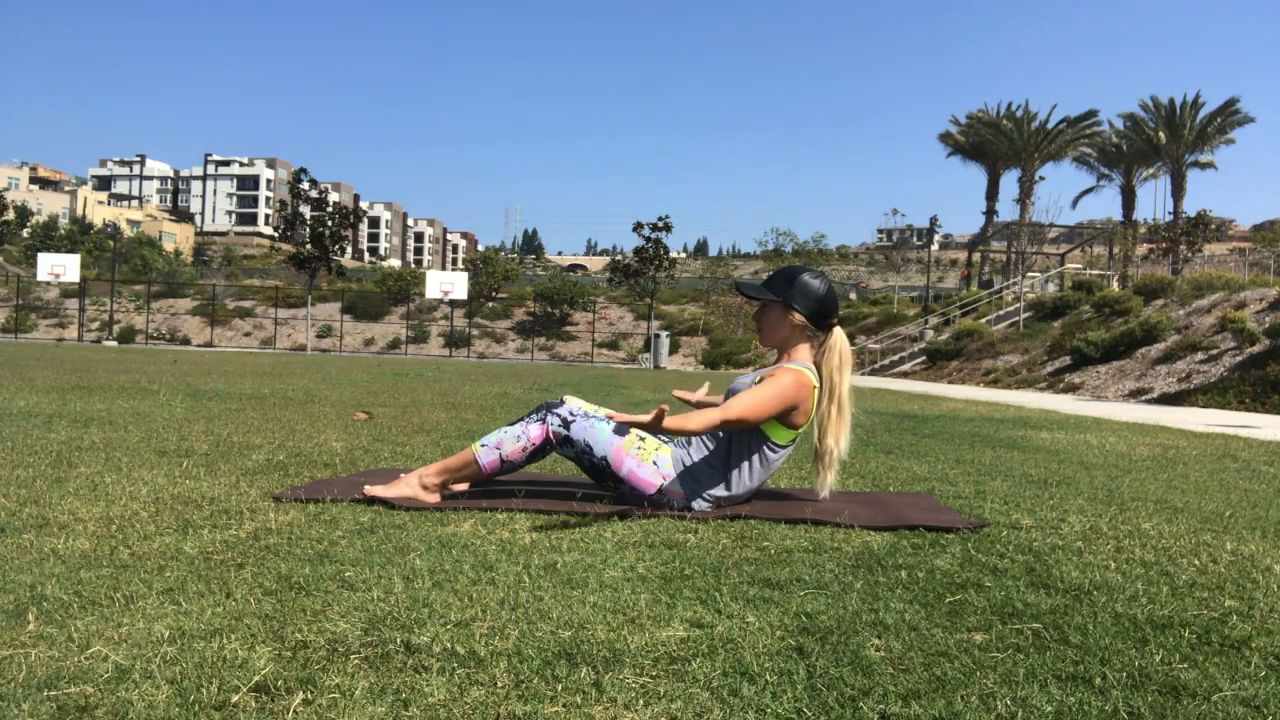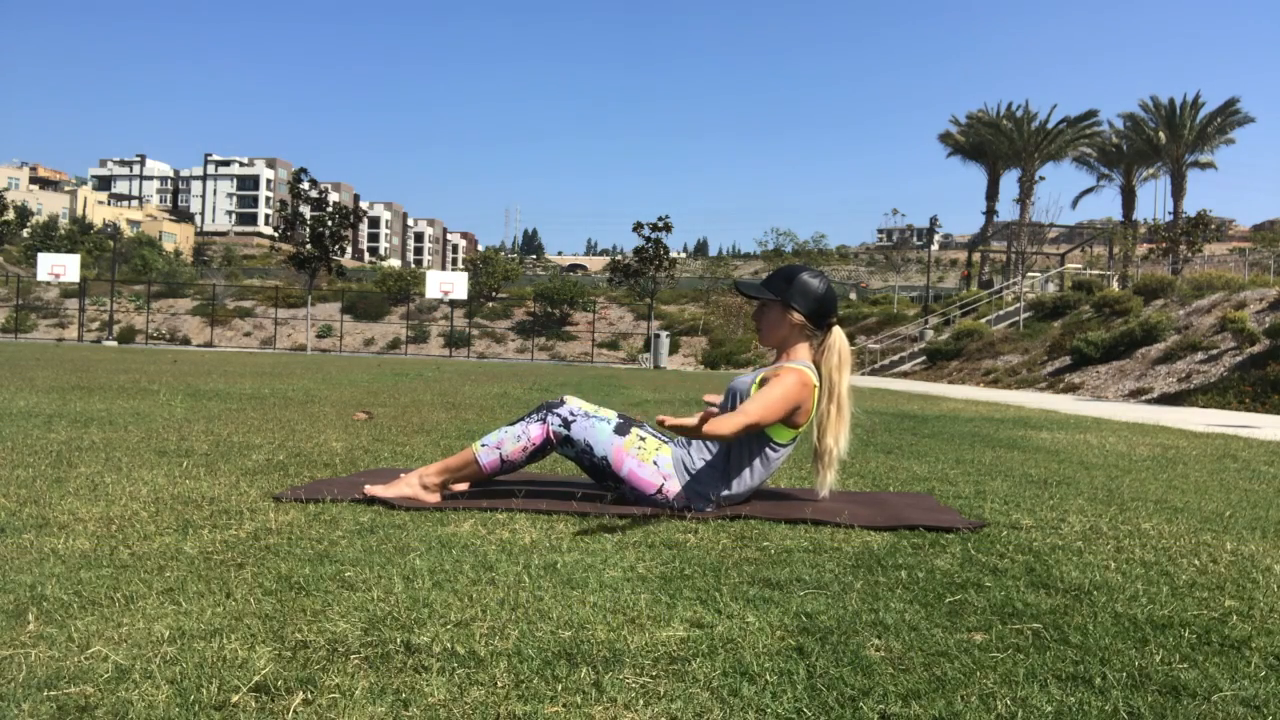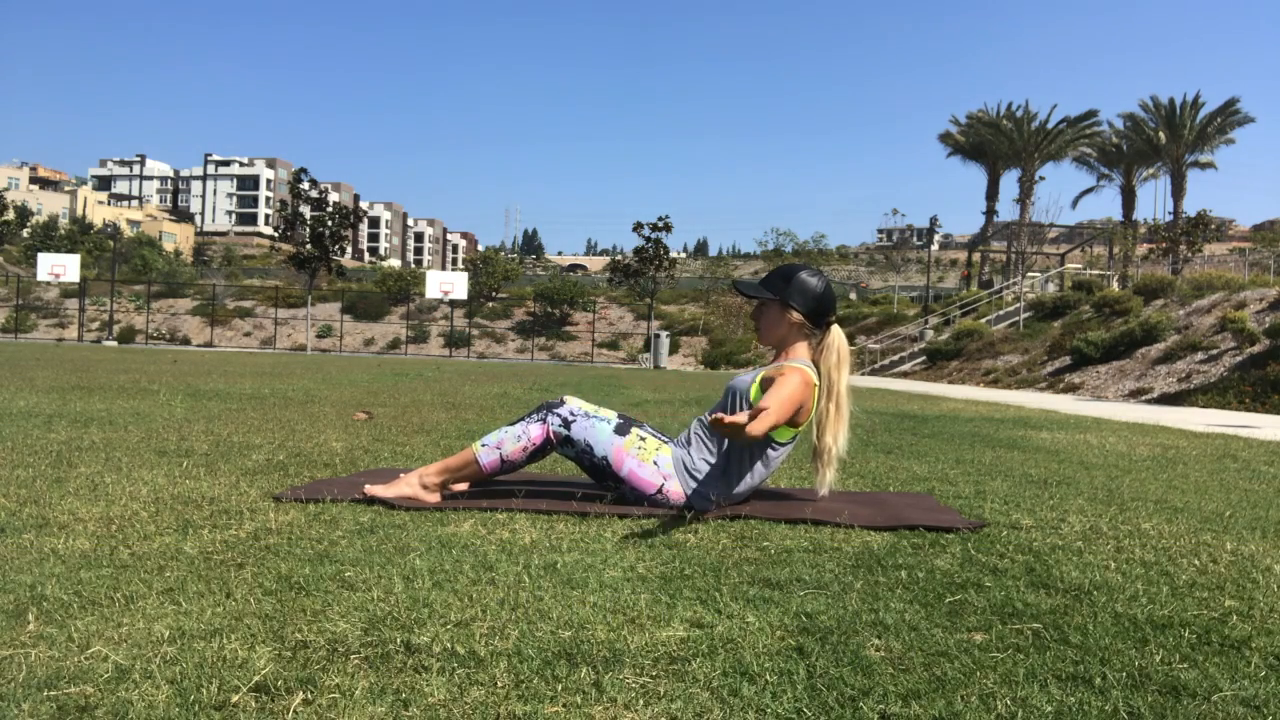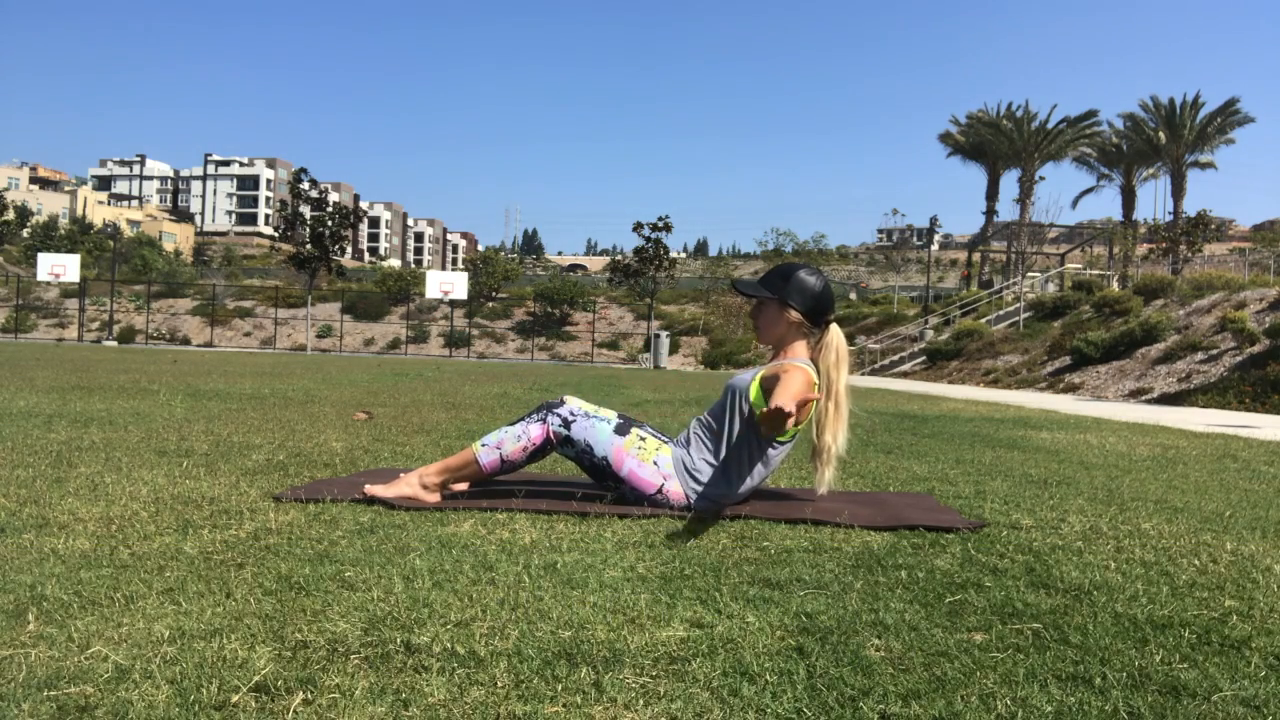
dt=0.1s
person 1, frame 1
left shoulder: (794, 382)
right shoulder: (786, 373)
left elbow: (723, 420)
left wrist: (666, 423)
right wrist: (701, 401)
left hip: (684, 485)
right hip: (683, 464)
left knee: (556, 420)
right knee: (566, 408)
left ankle: (428, 480)
right ankle: (455, 475)
person 1, frame 2
left shoulder: (796, 381)
right shoulder: (785, 373)
left elbow: (734, 425)
left wrist: (699, 425)
right wrist: (720, 405)
left hip: (685, 486)
right hip: (683, 465)
left knee: (558, 421)
right knee: (566, 408)
left ankle: (430, 480)
right ankle: (457, 475)
person 1, frame 3
left shoulder: (795, 378)
right shoulder: (787, 370)
left elbow: (761, 423)
left wrist: (745, 423)
left hip: (685, 485)
right hip: (681, 463)
left knee: (555, 421)
right knee: (565, 408)
left ankle: (429, 480)
right ankle: (453, 474)
person 1, frame 4
left shoulder: (796, 375)
right shoulder: (784, 369)
left elbow: (780, 409)
left wrist: (777, 415)
left hip: (685, 485)
right hip: (681, 463)
left knee: (556, 421)
right knee: (565, 408)
left ankle: (430, 479)
right ankle: (455, 474)
